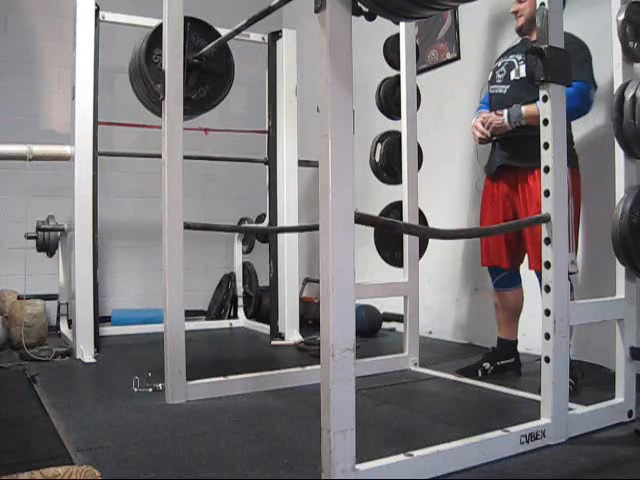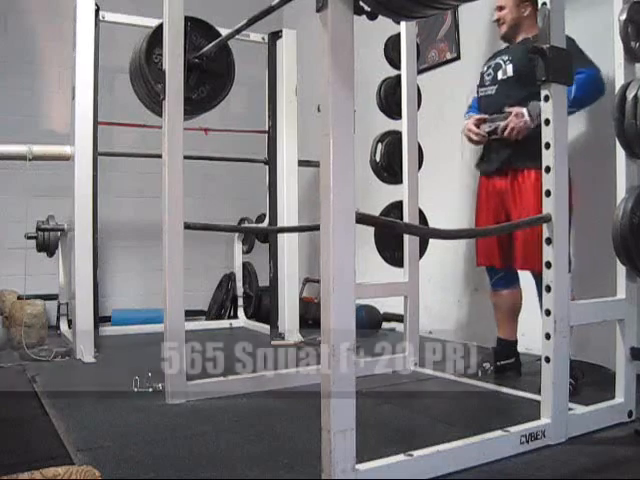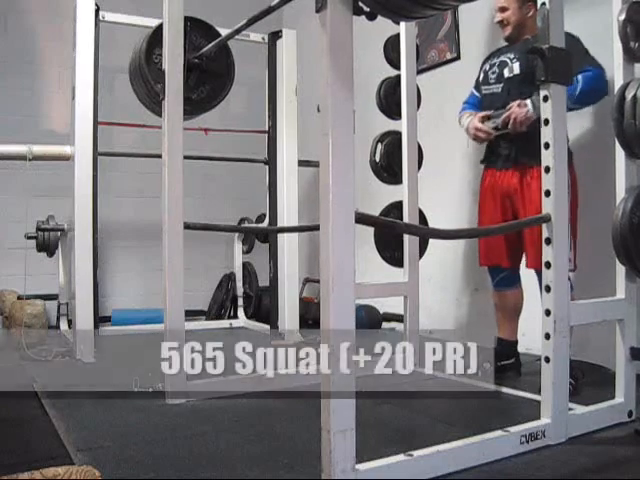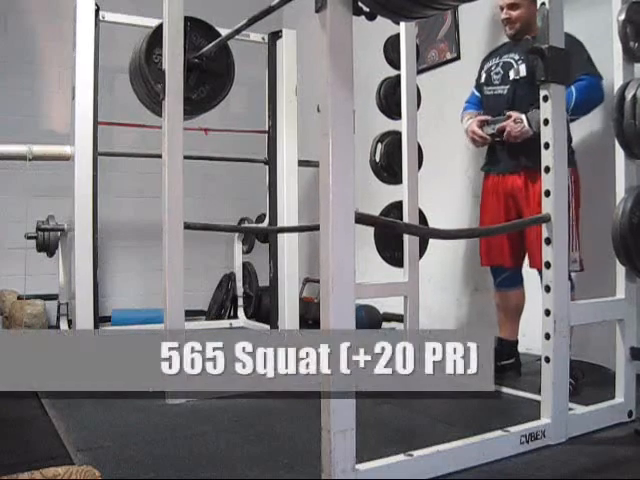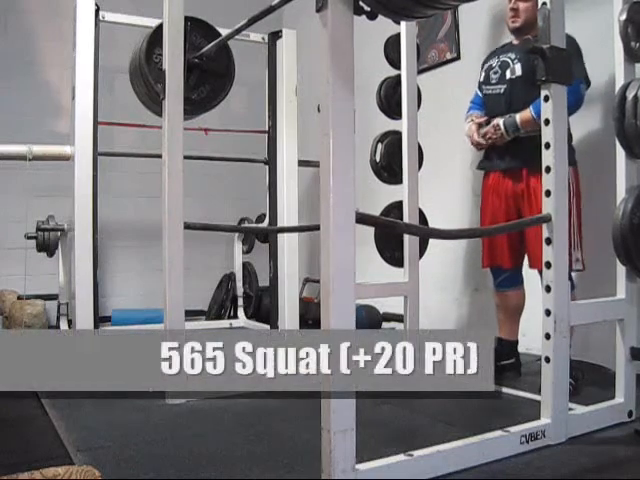
dt=0.4s
person 1, frame 1
left shoulder: (566, 46)
right shoulder: (508, 55)
left elbow: (578, 98)
right elbow: (489, 102)
left wrist: (512, 117)
right wrist: (480, 120)
left hip: (544, 170)
right hip: (500, 170)
right knee: (500, 264)
right ankle: (505, 352)
person 1, frame 2
right shoulder: (495, 60)
left elbow: (590, 83)
right elbow: (478, 105)
left wrist: (533, 113)
right wrist: (469, 122)
left hip: (534, 170)
right hip: (493, 171)
left knee: (542, 266)
right knee: (497, 265)
right ankle: (506, 352)
person 1, frame 3
left shoulder: (557, 44)
right shoulder: (493, 59)
left elbow: (595, 82)
right elbow: (470, 103)
left wrist: (536, 105)
right wrist: (468, 121)
left hip: (540, 168)
right hip: (496, 169)
left knee: (548, 266)
right knee: (499, 263)
right ankle: (506, 352)
person 1, frame 4
left shoulder: (561, 45)
right shoulder: (494, 57)
left elbow: (589, 91)
right elbow: (475, 101)
left wrist: (531, 120)
right wrist: (470, 122)
left hip: (545, 170)
right hip: (499, 171)
right knee: (501, 264)
right ankle: (506, 352)
person 1, frame 5
right shoulder: (495, 56)
left elbow: (569, 94)
right elbow: (479, 101)
left wrist: (509, 126)
right wrist: (473, 124)
left hip: (544, 169)
right hip: (499, 170)
right knee: (502, 264)
right ankle: (506, 352)
